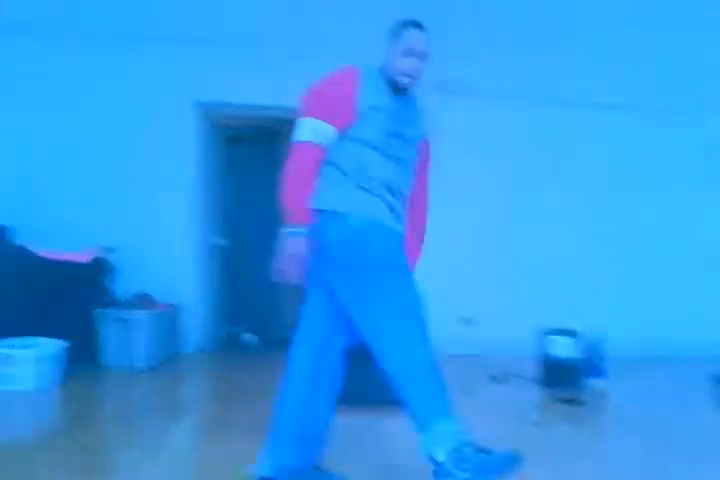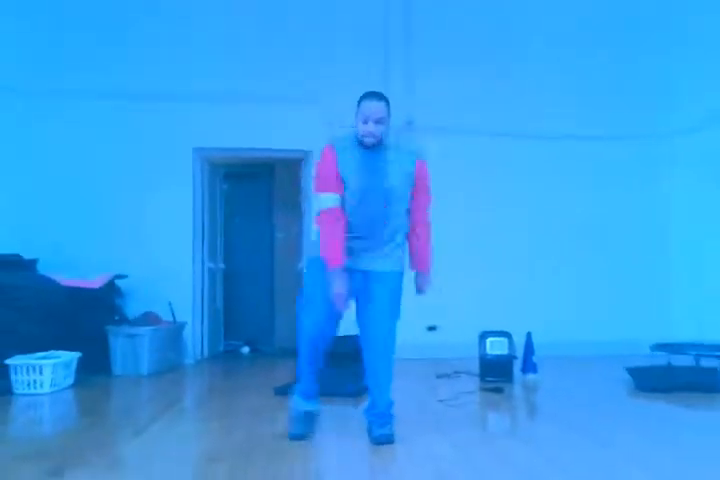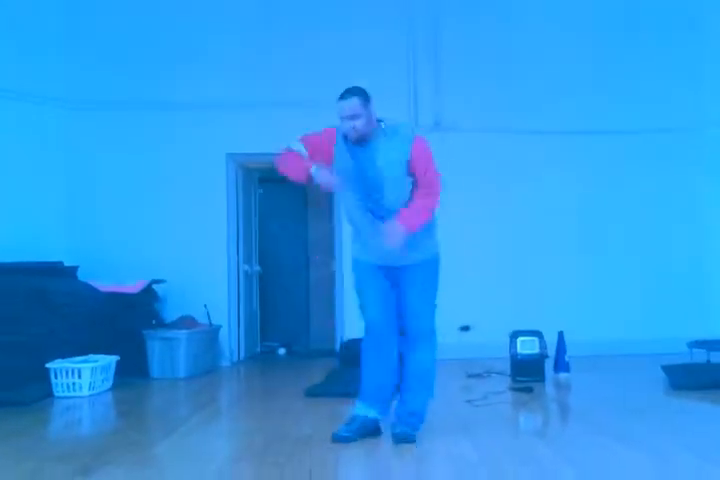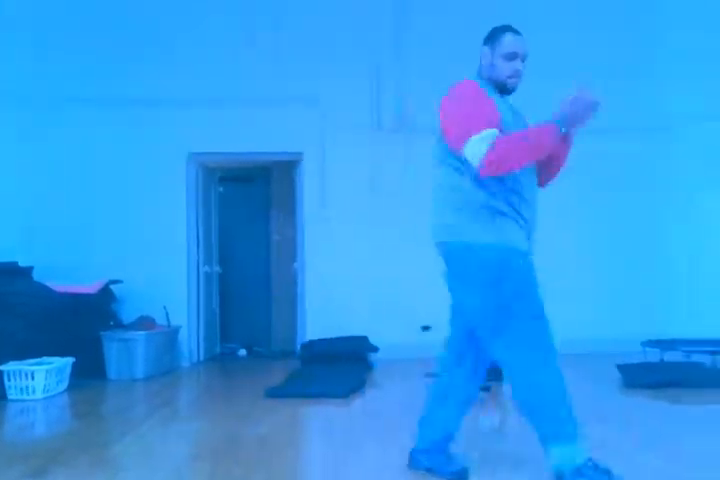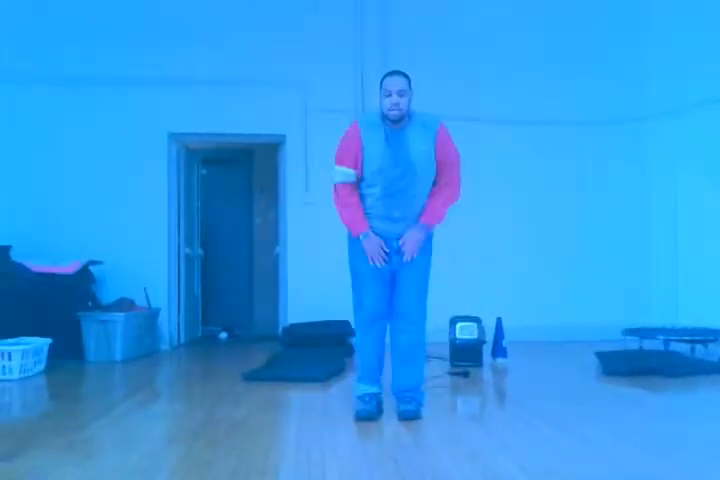
dt=1s
person 1, frame 1
left shoulder: (416, 124)
right shoulder: (349, 85)
left elbow: (413, 201)
right elbow: (307, 151)
left wrist: (406, 262)
right wrist: (296, 229)
left hip: (368, 230)
right hip: (348, 222)
left knee: (325, 338)
right knee: (396, 324)
person 1, frame 2
left shoulder: (410, 162)
right shoulder: (335, 153)
left elbow: (418, 219)
right elbow: (328, 216)
left wrist: (422, 268)
right wrist: (336, 273)
left hip: (384, 265)
right hip: (333, 261)
left knee: (379, 340)
right knee: (314, 329)
left ankle: (380, 417)
right ankle: (305, 403)
person 1, frame 3
left shoulder: (407, 143)
right shoulder: (332, 141)
left elbow: (429, 192)
right elbow: (287, 159)
left wrist: (403, 224)
right wrist: (314, 171)
left hip: (417, 257)
right hip: (372, 259)
left knee: (419, 334)
right knee: (380, 333)
left ankle: (409, 417)
right ankle: (369, 414)
person 1, frame 4
left shoulder: (505, 110)
right shoulder: (469, 99)
left elbow: (538, 175)
right elbow: (492, 160)
left wrist: (562, 136)
right wrist: (559, 126)
left hip: (497, 245)
right hip: (482, 244)
left knee: (469, 350)
right knee: (530, 338)
person 1, frame 5
left shoulder: (434, 132)
right shoulder: (360, 132)
left elbow: (448, 185)
right elbow: (344, 187)
left wrist: (422, 228)
right wrist: (363, 234)
left hip: (414, 238)
right hip: (370, 239)
left knee: (410, 315)
right knee: (370, 314)
left ankle: (409, 394)
right ankle: (368, 392)
